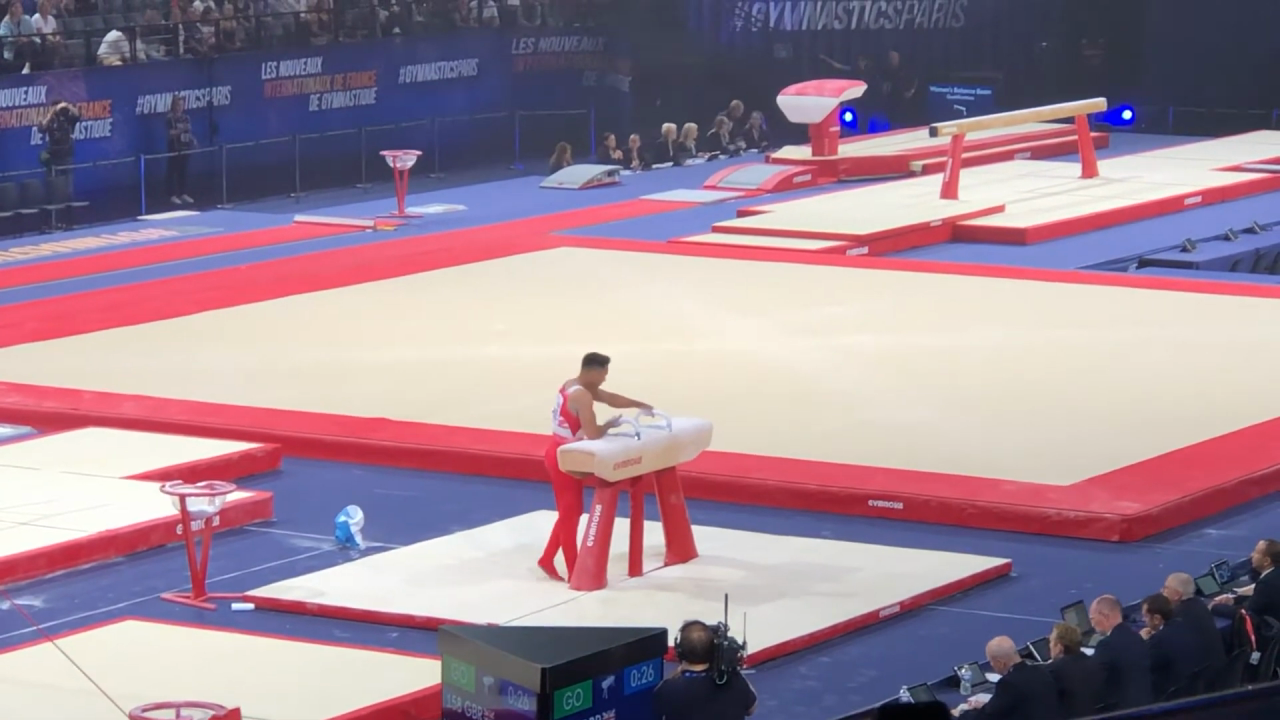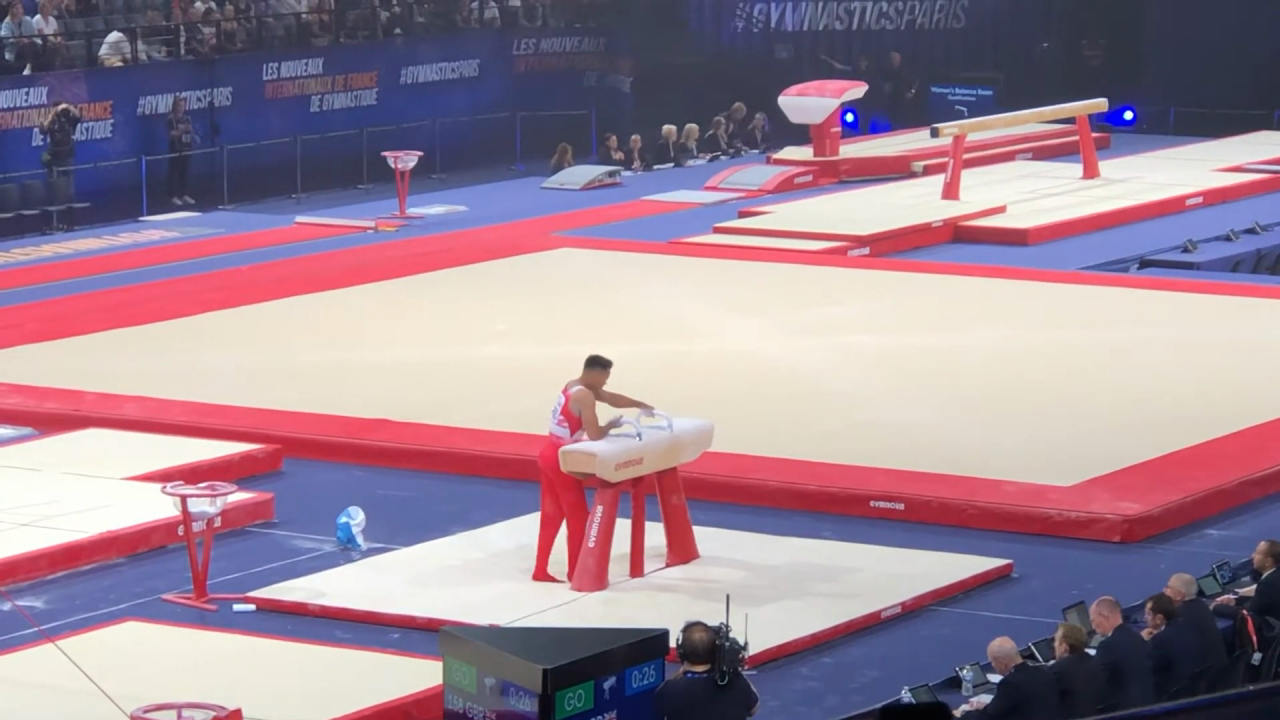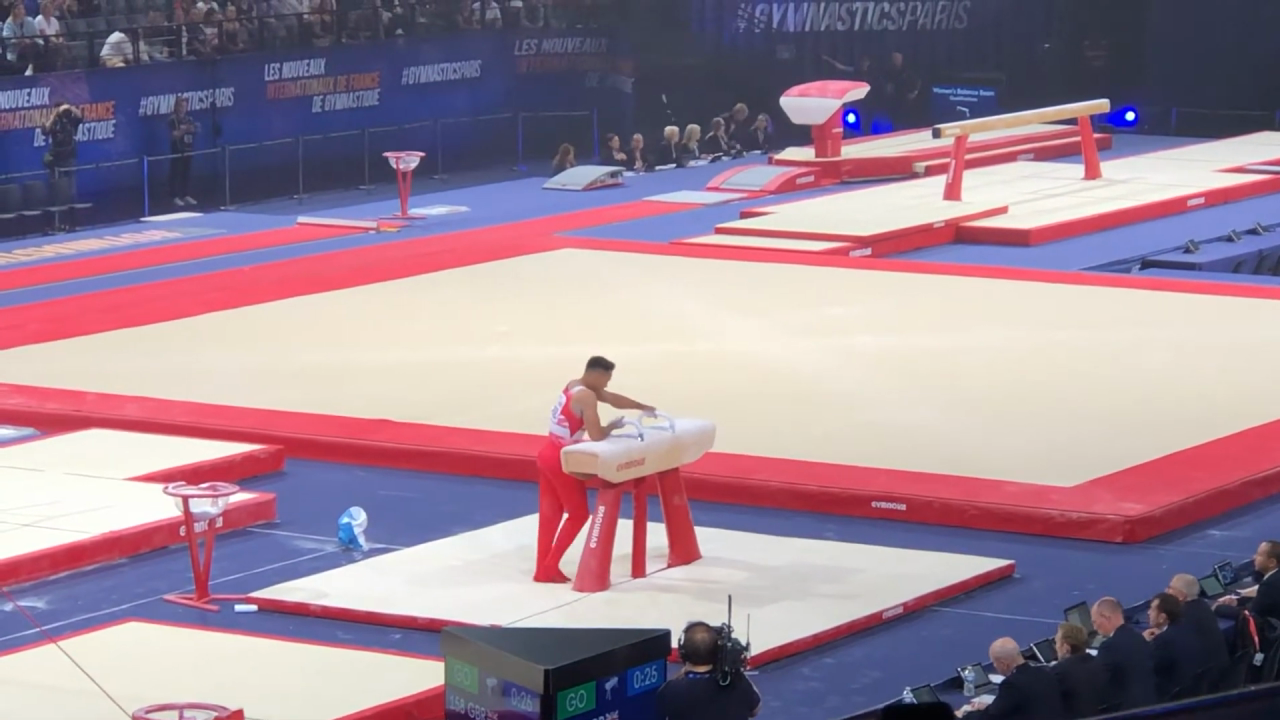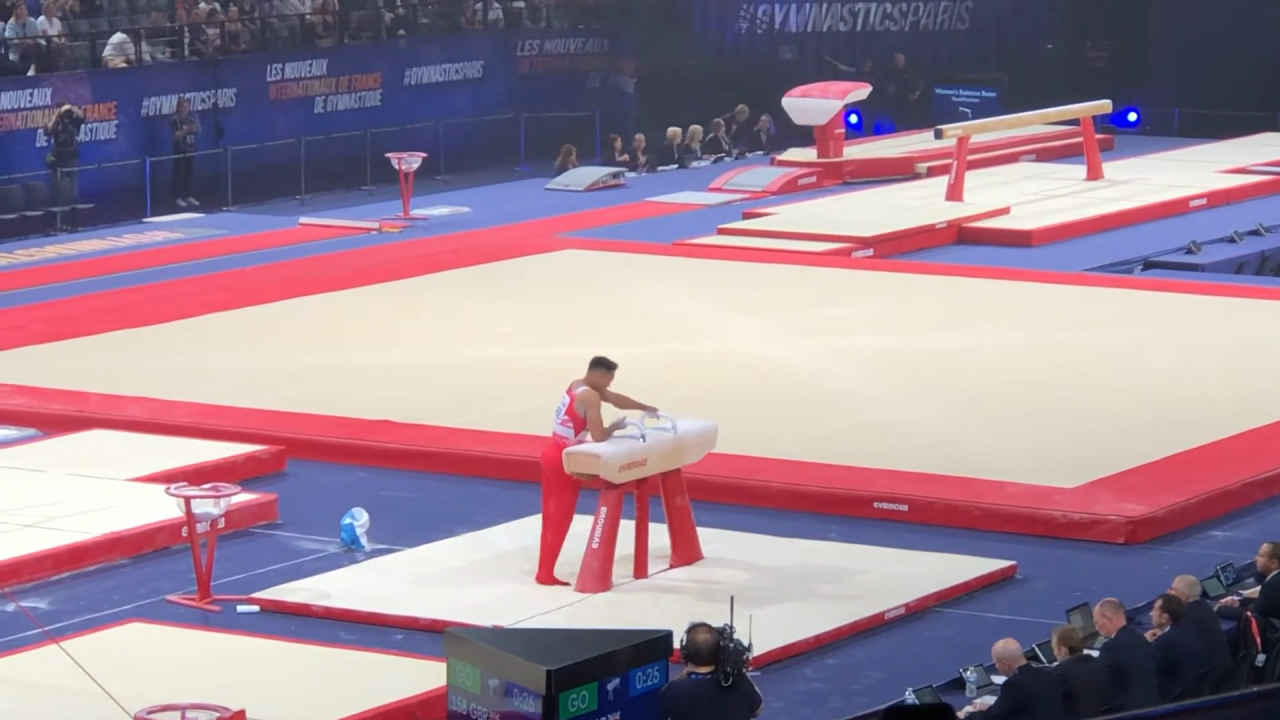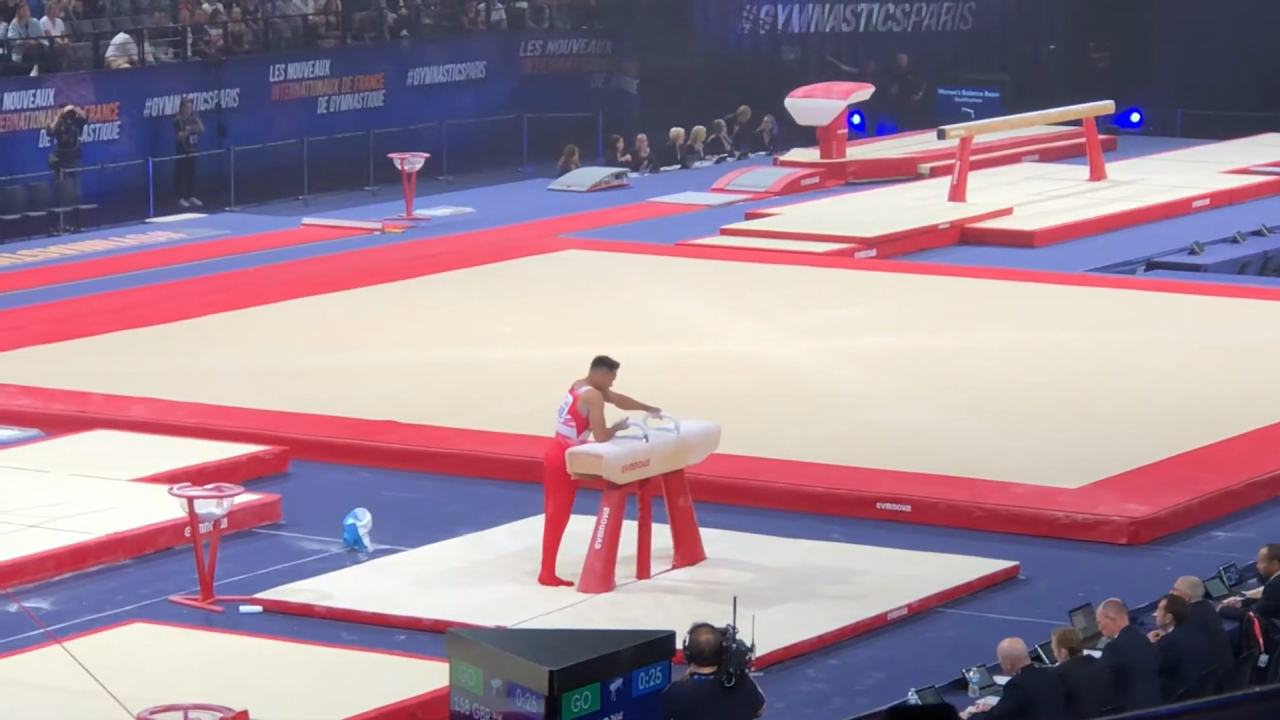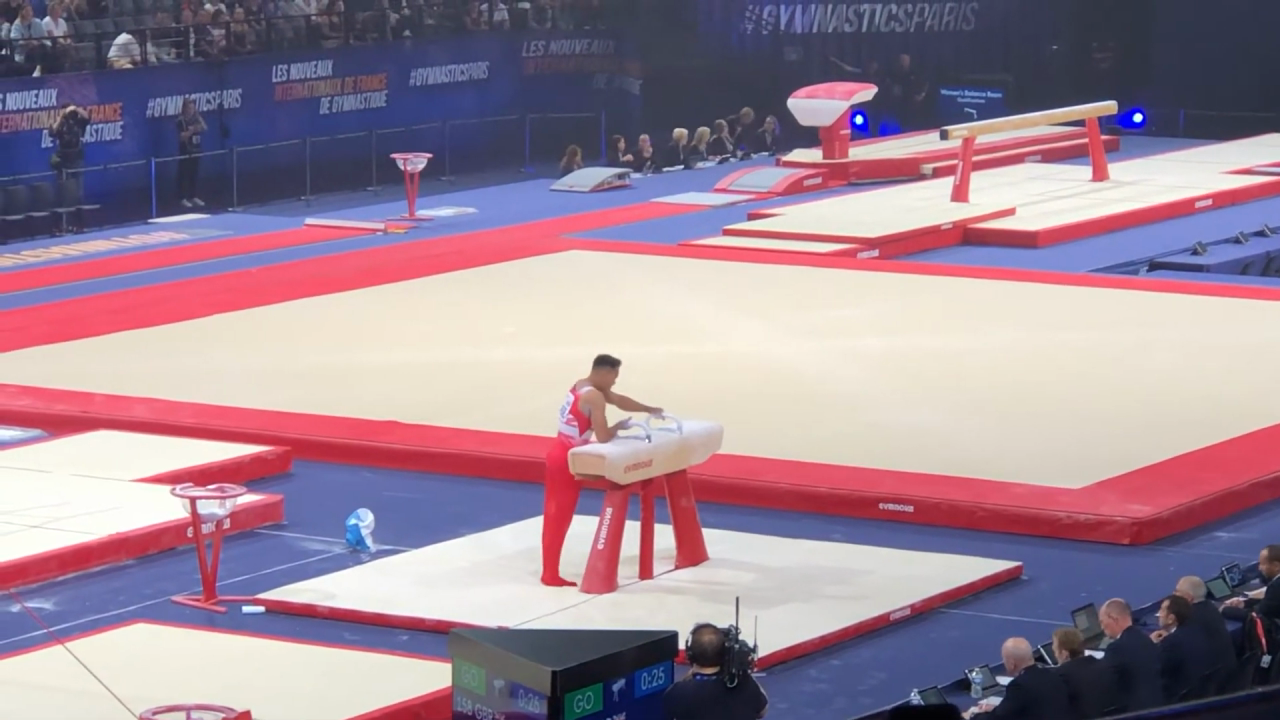
dt=0.2s
person 1, frame 1
left shoulder: (571, 386)
right shoulder: (582, 395)
left elbow: (610, 398)
right elbow: (592, 434)
left wrist: (639, 405)
right wrist: (610, 424)
left hip: (557, 453)
left knee: (570, 511)
right knee: (570, 514)
left ankle: (548, 559)
right ankle: (574, 572)
person 1, frame 2
left shoulder: (573, 386)
right shoulder: (585, 396)
left elbow: (612, 398)
right elbow: (594, 435)
left wrist: (641, 405)
right wrist: (611, 425)
left hip: (550, 455)
right hip: (561, 459)
left knee: (552, 515)
right knee: (578, 515)
left ankle: (540, 570)
right ankle: (575, 570)
person 1, frame 3
left shoulder: (574, 386)
right shoulder: (587, 397)
left elbow: (613, 398)
right elbow: (596, 435)
left wrist: (643, 407)
right wrist: (613, 426)
left hip: (548, 455)
right hip: (560, 460)
left knee: (549, 516)
right knee: (579, 514)
left ankle: (543, 571)
right ankle: (551, 566)
person 1, frame 4
left shoulder: (577, 386)
right shoulder: (591, 396)
left elbow: (615, 399)
right elbow: (598, 436)
left wrist: (645, 408)
right wrist: (615, 426)
left hip: (551, 455)
right hip: (562, 461)
left knee: (551, 517)
right knee: (561, 520)
left ankle: (544, 571)
right ankle: (546, 573)
person 1, frame 5
left shoulder: (579, 386)
right shoulder: (594, 396)
left elbow: (617, 399)
right elbow: (601, 436)
left wrist: (648, 409)
right wrist: (618, 427)
left hip: (555, 454)
right hip: (564, 460)
left knee: (554, 516)
right knee: (558, 518)
left ankle: (547, 571)
right ankle: (548, 574)
person 1, frame 6
left shoulder: (581, 386)
right shoulder: (595, 396)
left elbow: (619, 400)
right elbow: (603, 436)
left wrist: (650, 410)
right wrist: (619, 426)
left hip: (557, 454)
right hip: (567, 460)
left knee: (553, 516)
right knee: (560, 519)
left ankle: (549, 571)
right ankle: (551, 575)
